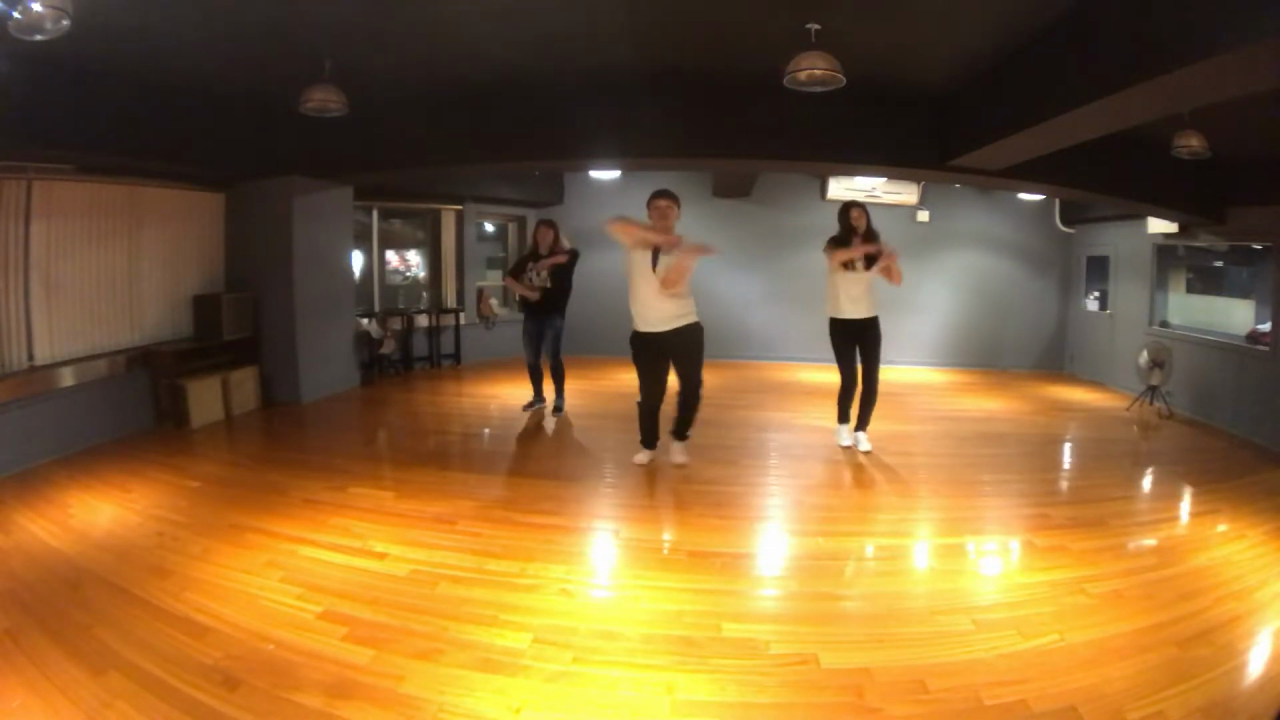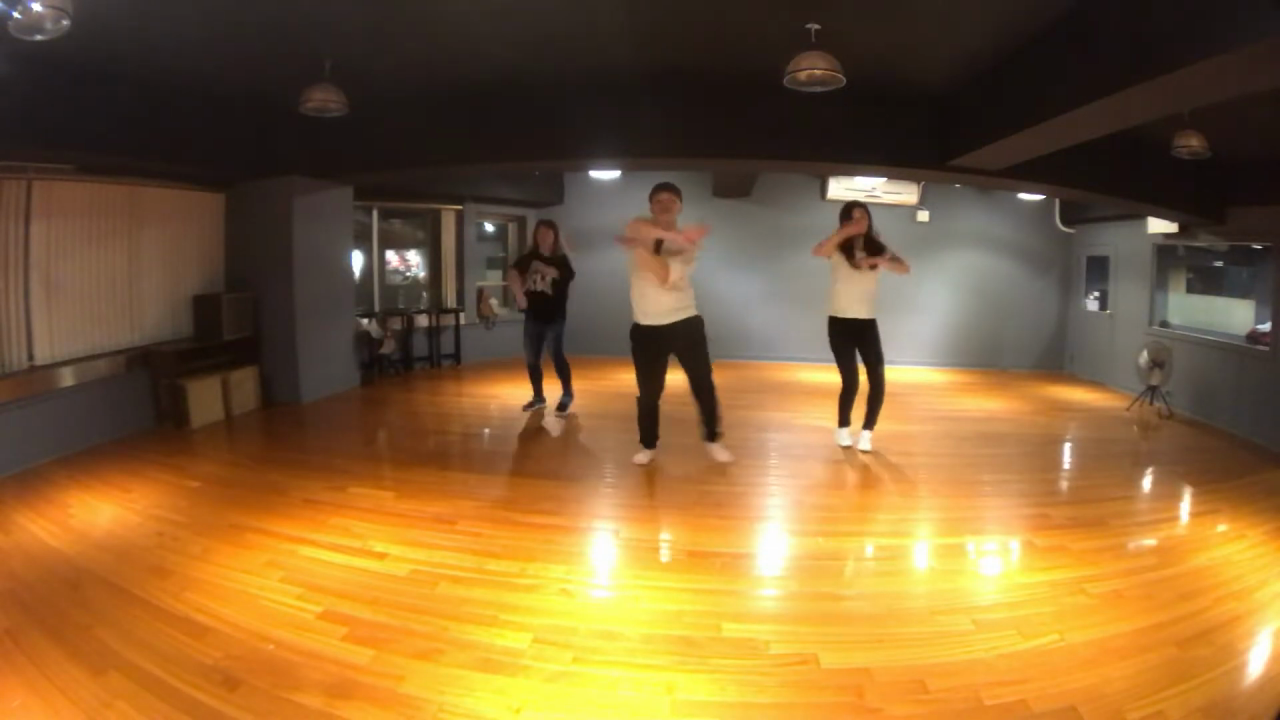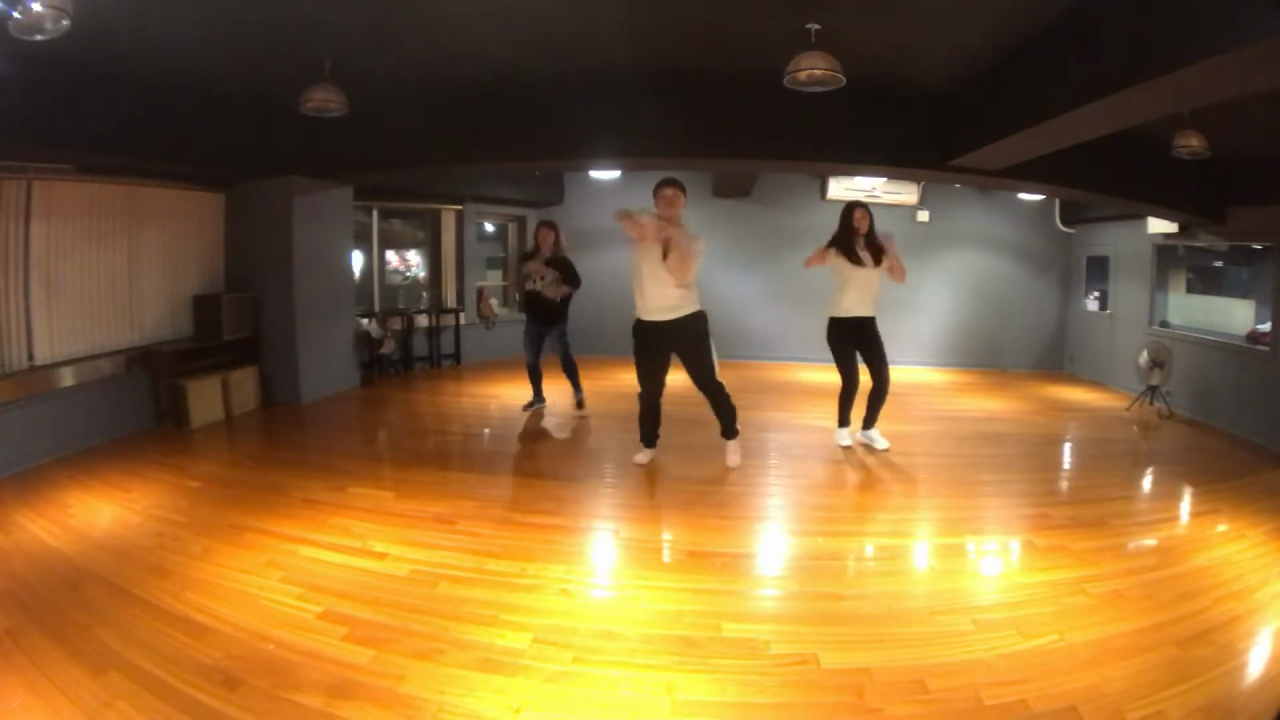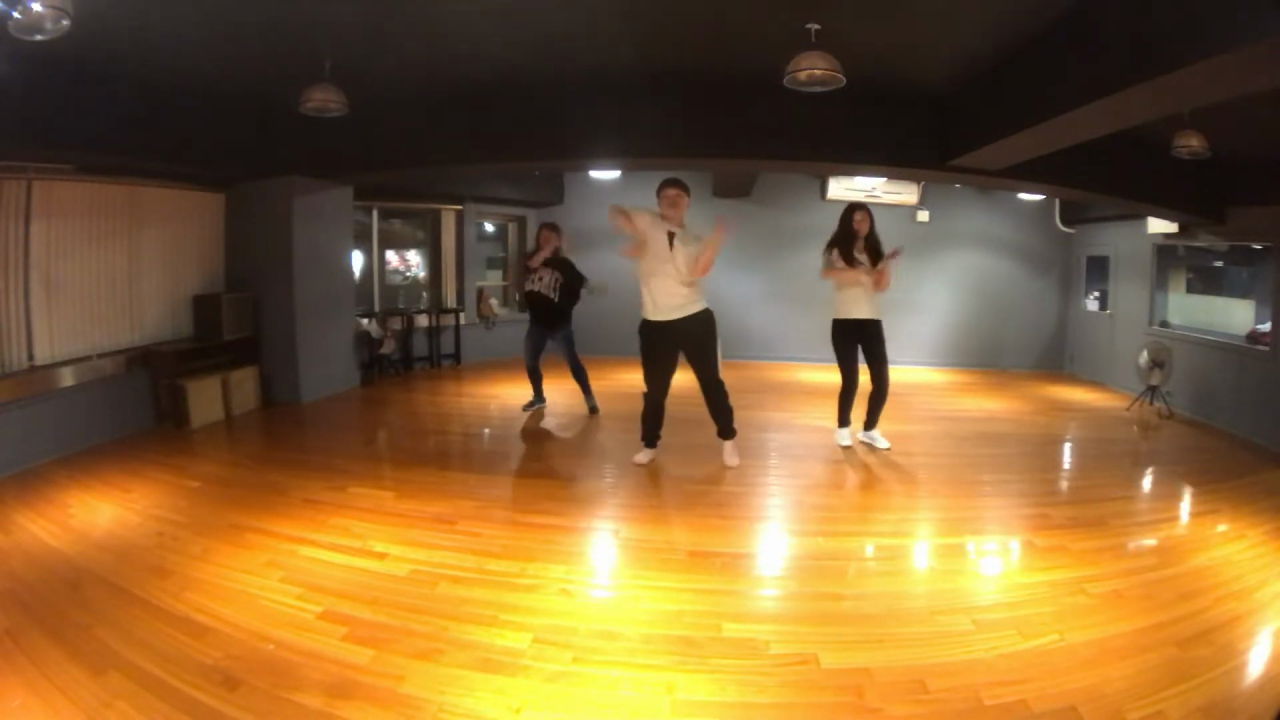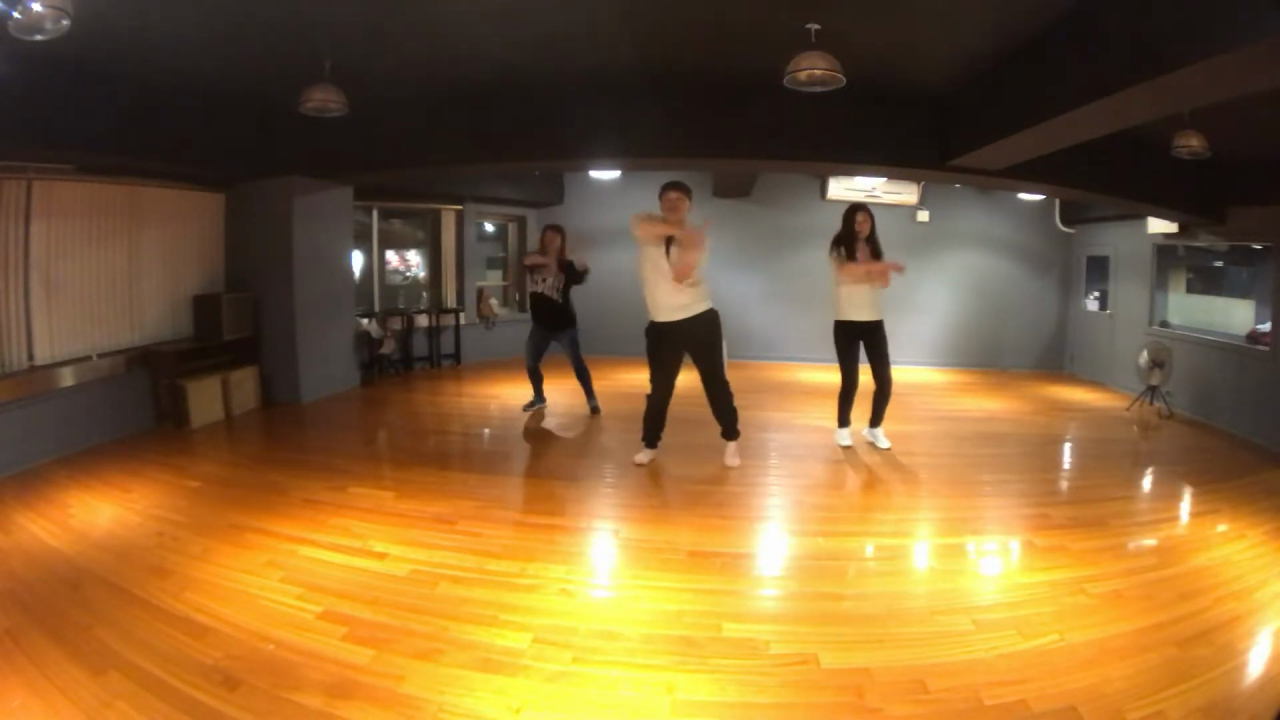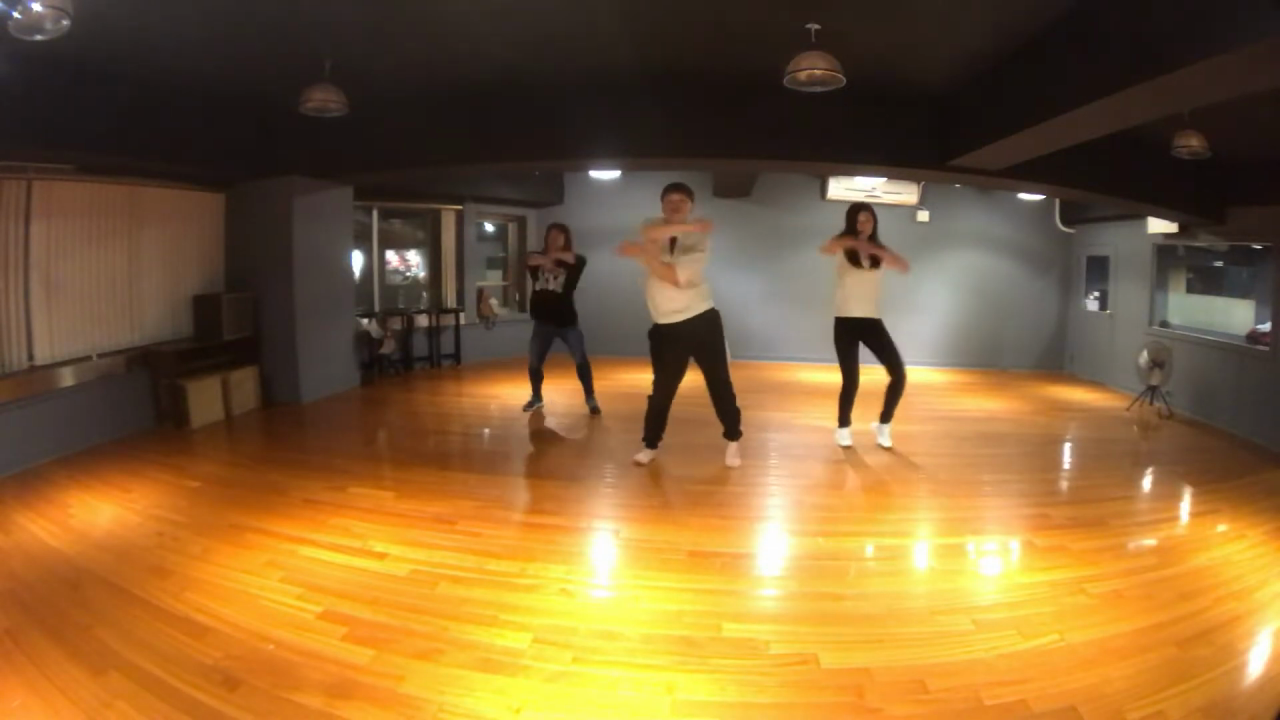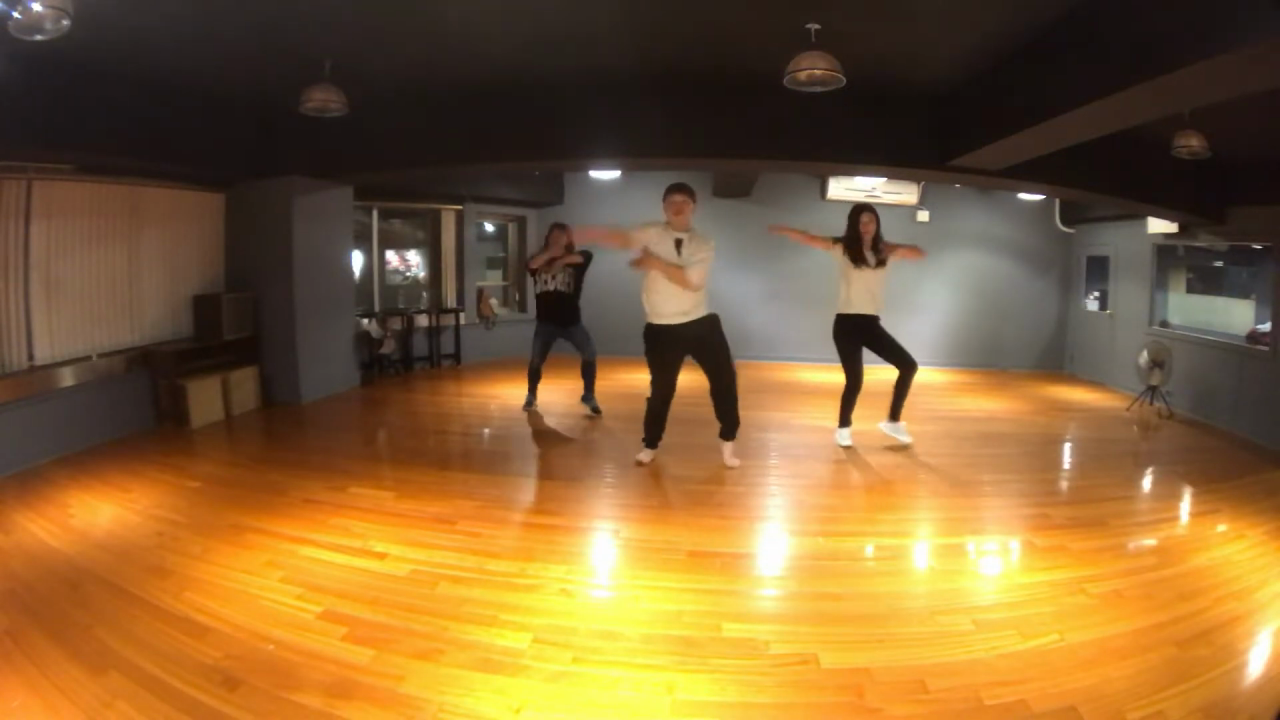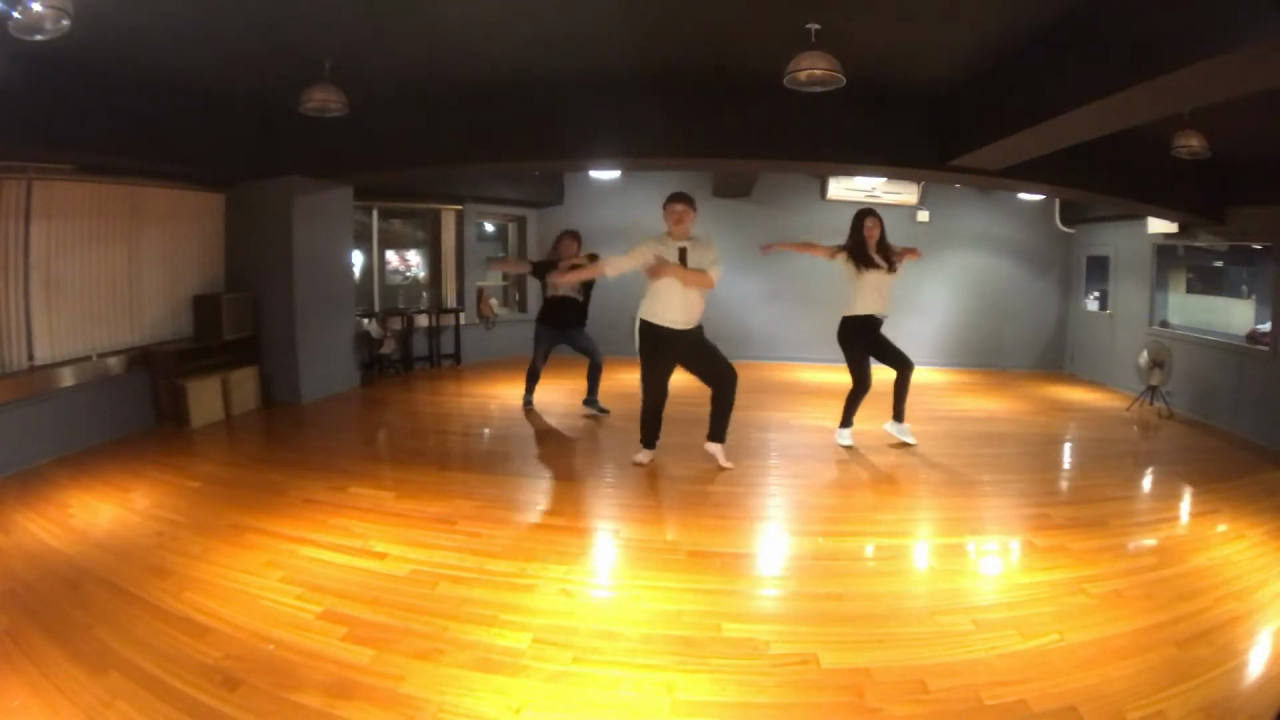
dt=0.1s
person 1, frame 1
left shoulder: (682, 251)
right shoulder: (639, 239)
left elbow: (668, 285)
right elbow: (614, 226)
left wrist: (688, 256)
right wrist: (660, 237)
left hip: (684, 330)
right hip: (646, 334)
left knee: (691, 389)
right knee: (650, 395)
left ankle: (679, 439)
right ankle: (648, 446)
person 1, frame 2
left shoulder: (686, 246)
right shoulder: (644, 226)
left elbow: (665, 277)
right elbow: (635, 229)
left wrist: (640, 247)
right wrist: (676, 235)
left hip: (684, 324)
right hip: (646, 328)
left knee: (702, 383)
right knee: (648, 391)
left ankle: (713, 439)
right ankle: (648, 445)
person 1, frame 3
left shoulder: (692, 242)
right shoulder: (646, 223)
left elbow: (682, 275)
right elbow: (623, 218)
left wrist: (676, 242)
right wrist: (644, 230)
left hip: (688, 320)
right hip: (648, 324)
left knee: (708, 381)
right knee: (650, 390)
left ankle: (731, 437)
right ankle: (649, 445)
person 1, frame 4
left shoulder: (694, 241)
right shoulder: (644, 222)
left elbow: (696, 274)
right elbow: (615, 213)
left wrist: (716, 243)
right wrist: (634, 236)
left hip: (694, 320)
right hip: (656, 324)
left knee: (710, 382)
right knee: (655, 388)
left ankle: (728, 440)
right ankle: (649, 445)
person 1, frame 5
left shoulder: (696, 241)
right shoulder: (653, 225)
left elbow: (681, 276)
right elbow: (639, 225)
left wrist: (690, 247)
right wrist: (677, 230)
left hip: (700, 320)
right hip: (662, 325)
left knee: (715, 382)
right knee: (660, 389)
left ankle: (731, 441)
right ankle: (650, 444)
person 1, frame 6
left shoulder: (700, 245)
right shoulder: (656, 228)
left elbow: (678, 277)
right elbow: (648, 234)
left wrist: (643, 255)
right wrist: (686, 226)
left hip: (703, 321)
right hip: (666, 328)
left knee: (719, 383)
right knee: (663, 388)
left ankle: (732, 441)
right ankle: (650, 445)
person 1, frame 7
left shoulder: (704, 244)
right shoulder: (653, 233)
left elbow: (691, 280)
right elbow: (624, 238)
left wrist: (655, 262)
right wrist: (594, 234)
left hip: (699, 324)
right hip: (661, 328)
left knee: (724, 379)
right knee: (662, 390)
left ankle: (728, 441)
right ankle: (650, 444)
person 1, frame 8
left shoulder: (706, 249)
right shoulder: (652, 248)
left elbow: (708, 280)
right elbow: (610, 266)
left wrist: (671, 270)
right wrist: (570, 276)
left hip: (690, 333)
right hip: (655, 331)
left knee: (726, 379)
right knee: (654, 392)
left ankle: (715, 441)
right ankle: (648, 445)
person 2, frame 1
left shoulder: (876, 252)
right shoulder: (836, 245)
left elbow: (896, 280)
right elbow: (835, 256)
left wrist: (891, 262)
right wrist: (871, 247)
left hip: (868, 322)
right hip: (840, 322)
left knee: (871, 381)
right knee: (849, 380)
left ankle: (860, 431)
right ankle: (843, 427)
person 2, frame 2
left shoulder: (877, 249)
right shoulder: (838, 248)
left elbow: (904, 269)
right elbow: (818, 251)
left wrist: (883, 260)
right wrist: (844, 232)
left hip: (867, 323)
right hip: (840, 323)
left knee: (877, 382)
right knee: (851, 381)
left ankle: (866, 430)
right ankle: (843, 428)
person 2, frame 3
left shoulder: (878, 251)
right shoulder: (837, 249)
left elbow: (900, 278)
right elbow: (810, 262)
left wrist: (893, 254)
right wrist: (822, 254)
left hip: (867, 323)
right hip: (840, 323)
left knee: (882, 380)
right knee: (851, 381)
left ankle: (869, 429)
right ankle: (843, 428)
person 2, frame 4
left shoulder: (876, 253)
right shoulder: (836, 250)
left elbow: (883, 286)
right elbow: (828, 274)
left wrist: (880, 268)
right wrist: (862, 272)
left hip: (871, 324)
right hip: (844, 324)
left knee: (881, 382)
right knee: (850, 382)
left ankle: (869, 430)
right ankle: (843, 428)
person 2, frame 5
left shoulder: (875, 253)
right shoulder: (840, 249)
left elbow: (884, 281)
right elbow: (844, 270)
right wrist: (882, 266)
left hip: (873, 324)
right hip: (846, 325)
left knee: (884, 382)
right knee: (850, 382)
left ankle: (874, 428)
right ankle: (843, 428)
person 2, frame 6
left shoulder: (877, 249)
right shoulder: (843, 248)
left elbow: (903, 267)
right elbow: (826, 248)
left wrist: (882, 253)
right wrist: (856, 243)
left hip: (872, 322)
right hip: (846, 323)
left knee: (898, 375)
right knee: (851, 381)
left ankle: (883, 424)
right ankle: (843, 428)
person 2, frame 7
left shoulder: (885, 249)
right shoulder: (842, 247)
left elbow: (920, 253)
right elbow: (808, 239)
left wrist: (899, 250)
right wrist: (782, 230)
left hip: (870, 324)
right hip: (848, 322)
left knee: (909, 366)
right knee: (854, 381)
left ankle: (893, 422)
right ankle: (843, 428)
person 2, frame 8
left shoulder: (889, 253)
right shoulder: (849, 253)
left elbow: (916, 254)
right elbow: (811, 248)
left wrist: (906, 254)
right wrist: (777, 245)
left hip: (871, 327)
right hip: (854, 325)
left knee: (905, 366)
right knee: (862, 383)
left ankle: (897, 423)
right ankle: (844, 428)
person 3, frame 1
left shoulder: (558, 257)
right shoulder: (526, 259)
left elbow: (573, 254)
right elbow: (508, 279)
left wrist: (548, 261)
right wrist: (527, 292)
left hip: (552, 315)
right hip: (531, 315)
left knee: (553, 356)
right knee: (532, 359)
left ankle: (559, 399)
right ankle: (538, 397)
person 3, frame 2
left shoulder: (560, 259)
right shoulder: (527, 258)
left elbow: (568, 275)
right elbow: (512, 273)
left wrist: (546, 268)
right wrist: (519, 293)
left hip: (553, 317)
right hip: (533, 317)
left knee: (555, 354)
right knee: (532, 359)
left ankle: (567, 395)
right ankle: (538, 397)
person 3, frame 3
left shoulder: (563, 262)
right shoulder: (529, 258)
left elbow: (575, 283)
right elbow: (525, 268)
left wrist: (558, 290)
right wrist: (537, 263)
left hip: (556, 319)
right hip: (534, 318)
left knee: (564, 355)
right knee: (531, 360)
left ankle: (579, 394)
right ankle: (538, 397)
person 3, frame 4
left shoulder: (564, 264)
right shoulder: (534, 259)
left elbow: (580, 282)
right elbow: (532, 264)
right wrist: (547, 249)
left hip: (559, 322)
right hip: (537, 322)
left knee: (572, 361)
right knee: (530, 361)
left ankle: (590, 399)
right ankle: (538, 397)
person 3, frame 5
left shoulder: (567, 265)
right shoulder: (536, 260)
left elbow: (580, 275)
right elbow: (527, 260)
right wrist: (547, 261)
left hip: (564, 324)
right hip: (540, 324)
left knee: (576, 361)
right knee: (531, 363)
left ankle: (591, 399)
right ankle: (539, 397)
person 3, frame 6
left shoulder: (570, 262)
right shoulder: (539, 258)
left elbow: (579, 259)
right elbow: (530, 260)
left wrist: (558, 256)
right wrist: (548, 259)
left hip: (567, 321)
right hip: (543, 322)
left knee: (581, 359)
right knee: (535, 362)
left ankle: (591, 399)
right ankle: (536, 398)
person 3, frame 7
left shoulder: (572, 260)
right shoulder: (542, 260)
left elbow: (587, 256)
right elbow: (532, 264)
left wrist: (563, 260)
right wrist: (550, 253)
left hip: (571, 320)
right hip: (546, 321)
left knee: (589, 355)
right knee: (536, 361)
left ankle: (589, 397)
right ankle: (531, 396)
person 3, frame 8
left shoulder: (584, 267)
right shoulder: (548, 266)
left elbow: (596, 260)
right elbow: (525, 267)
left wrist: (573, 261)
right wrist: (501, 266)
left hip: (574, 328)
right hip: (548, 326)
left knee: (597, 358)
right knee: (537, 364)
left ankle: (591, 400)
right ankle: (528, 396)
